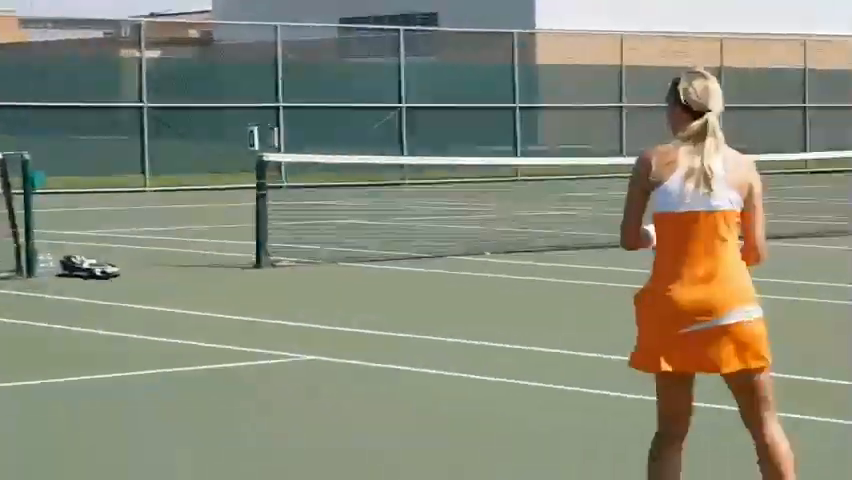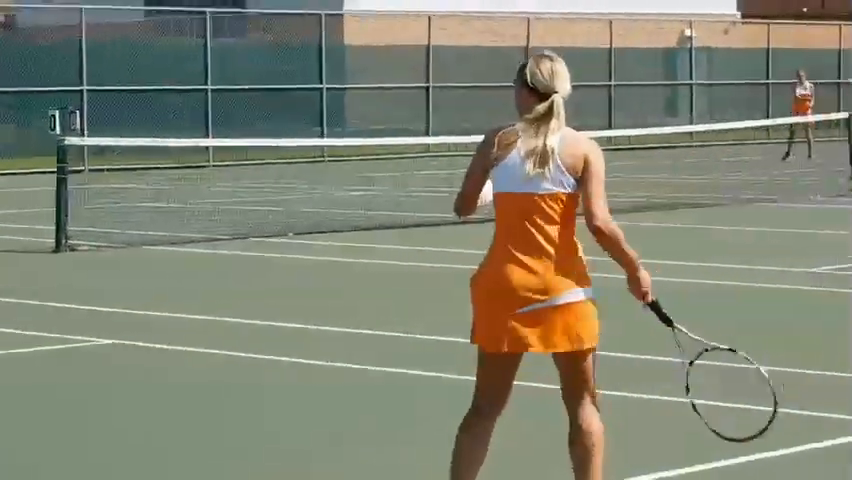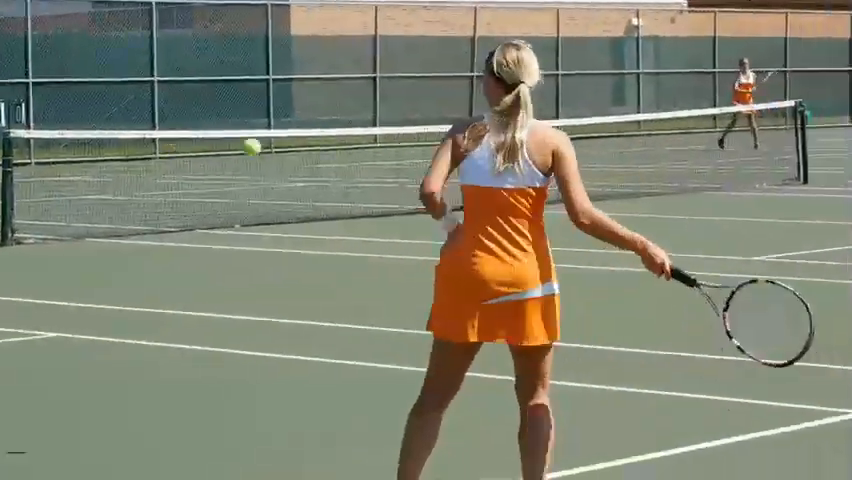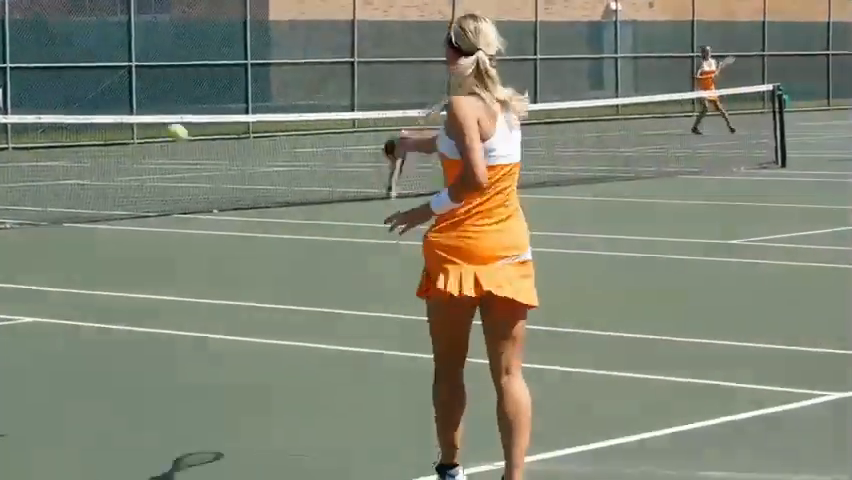
dt=0.3s
person 1, frame 1
left shoulder: (652, 161)
right shoulder: (743, 166)
left elbow: (629, 239)
right elbow: (755, 251)
left hip: (671, 306)
right hip: (730, 304)
left knee: (671, 430)
right knee: (763, 425)
person 1, frame 2
left shoulder: (496, 141)
right shoulder: (584, 148)
left elbow: (462, 207)
right elbow: (599, 223)
right wrist: (634, 269)
left hip: (503, 285)
right hip: (561, 288)
left knee: (485, 408)
right knee: (582, 403)
person 1, frame 3
left shoulder: (464, 133)
right shoulder: (552, 141)
left elbow: (429, 192)
right elbow: (582, 215)
left wrist: (451, 225)
right wrist: (642, 246)
left hip: (469, 277)
right hip: (527, 279)
left knee: (434, 396)
right knee: (534, 398)
person 1, frame 4
left shoulder: (460, 107)
right shoulder: (509, 102)
left elbow: (476, 179)
left wrist: (430, 209)
right wrist: (419, 144)
left hip: (460, 248)
right hip: (510, 250)
left knee: (449, 368)
right knee: (508, 373)
